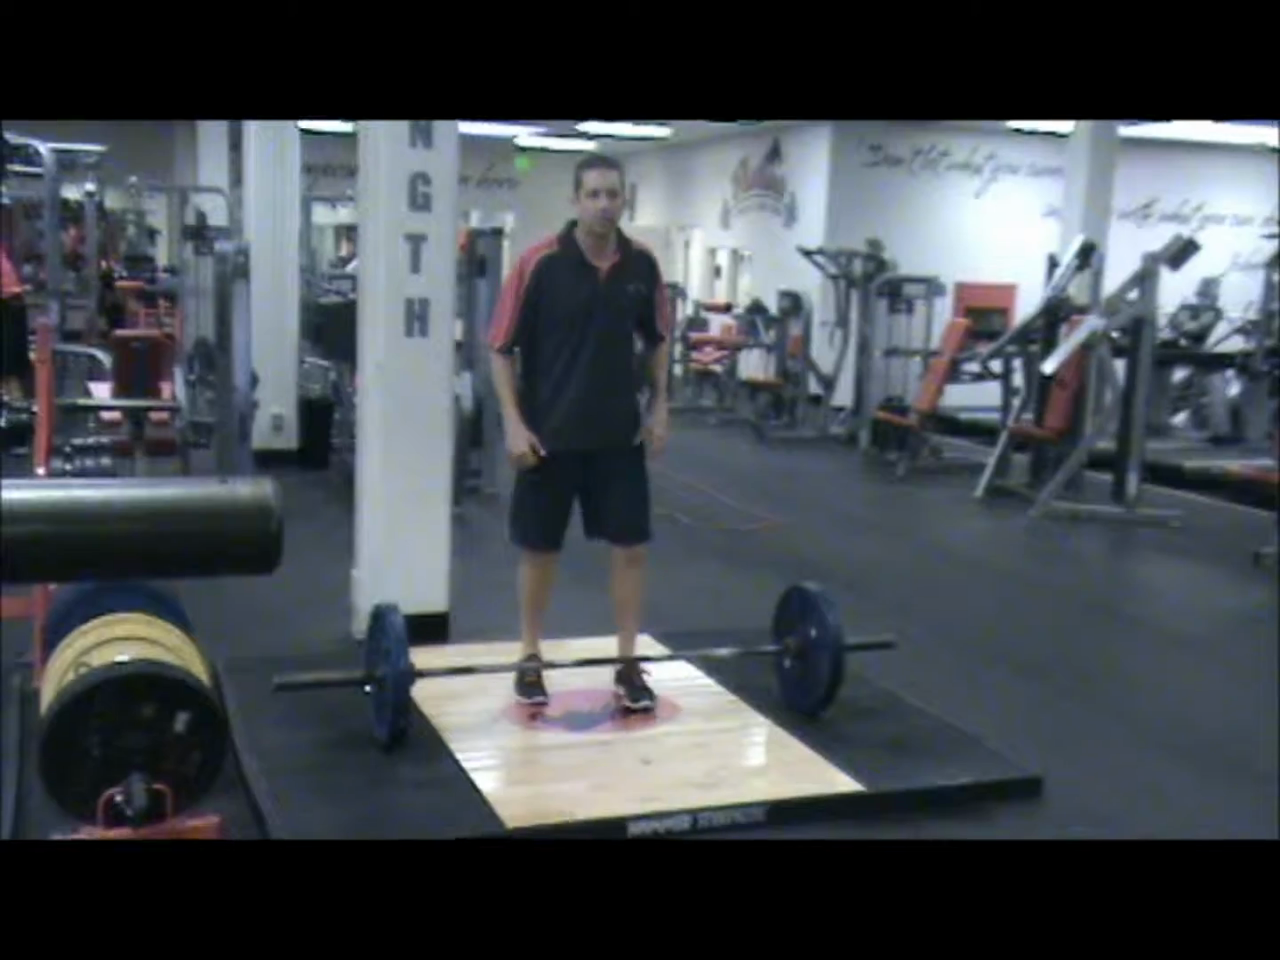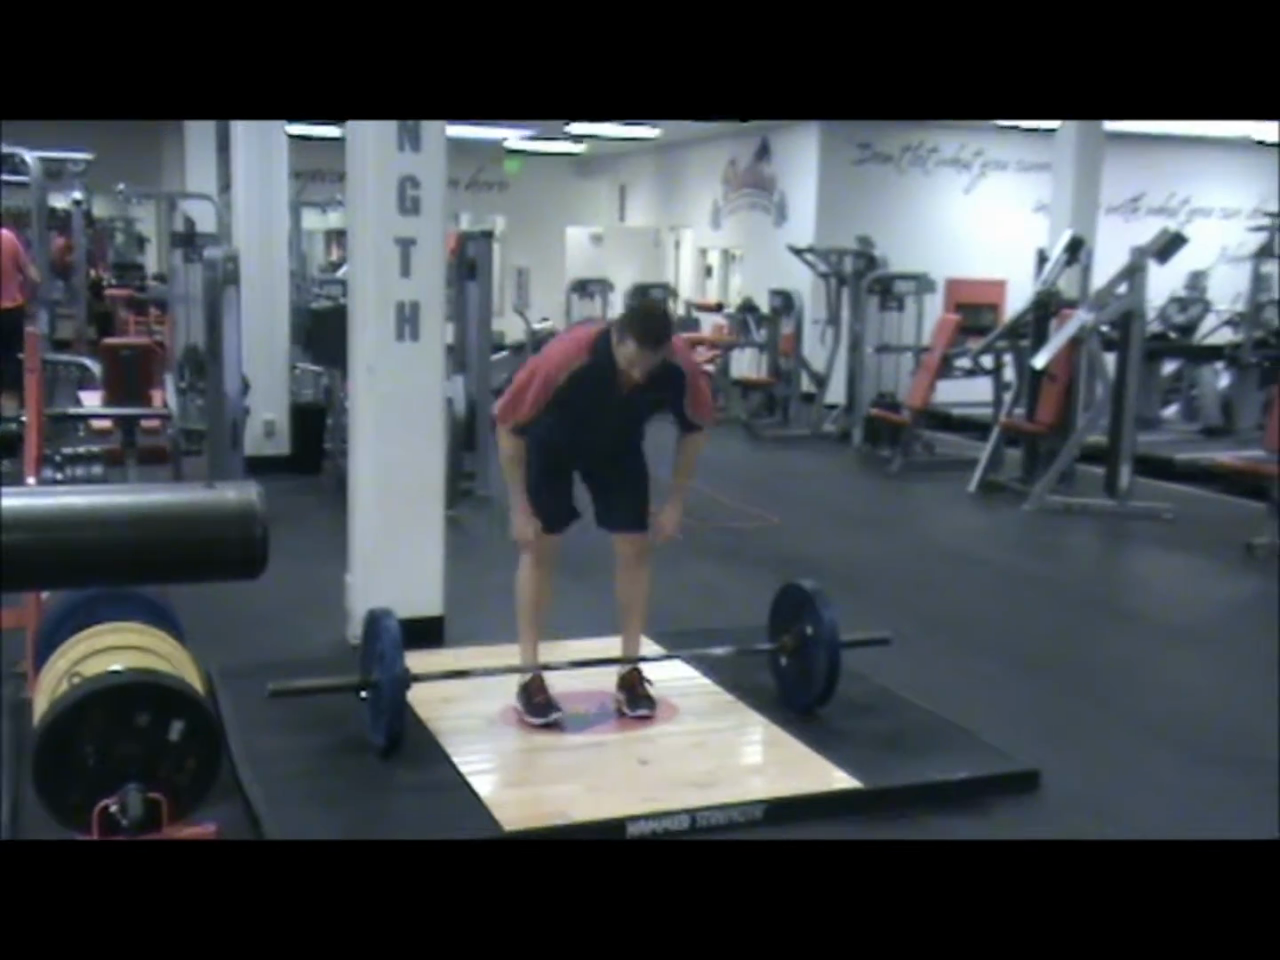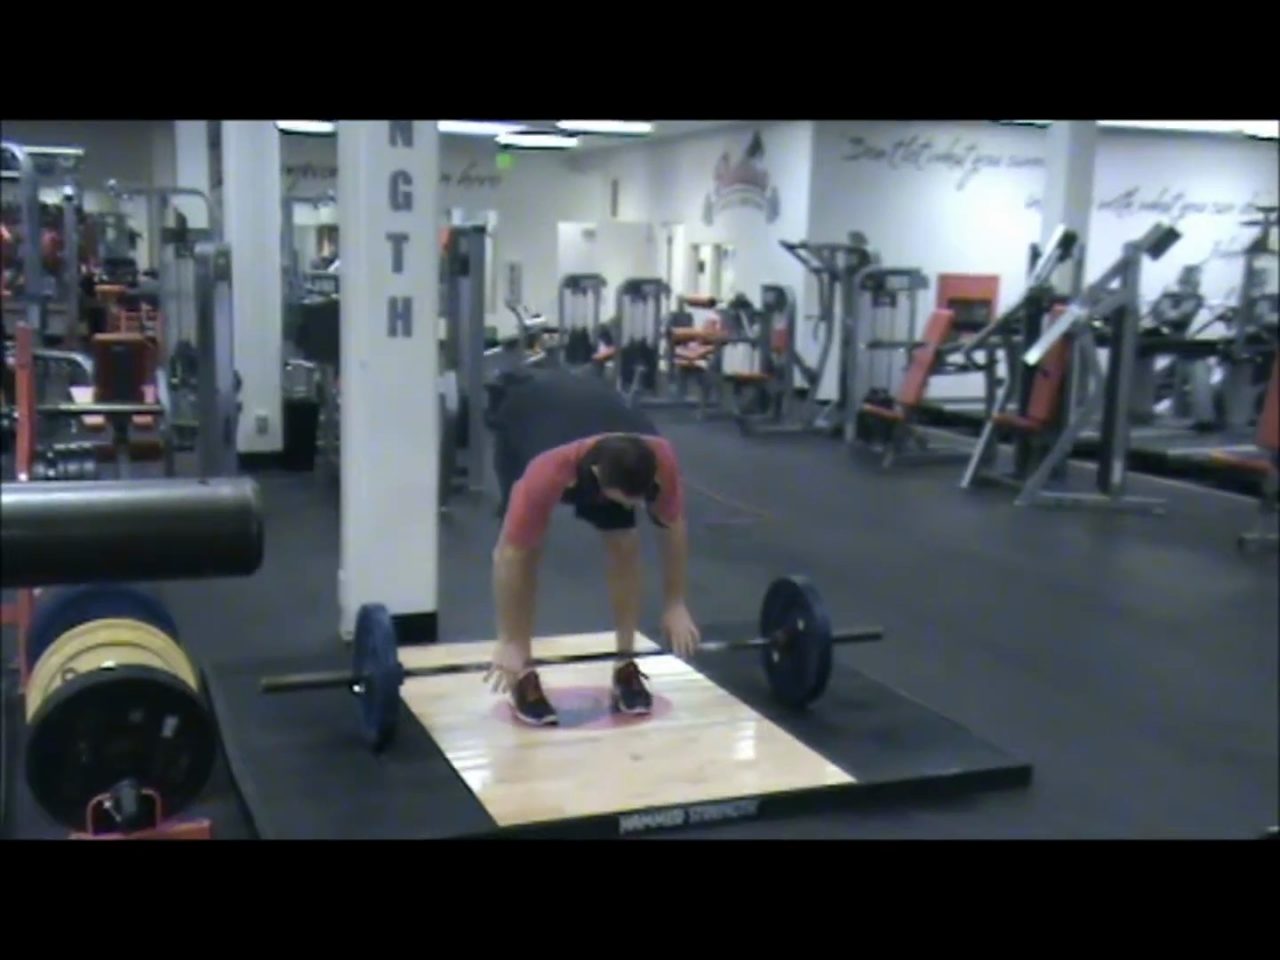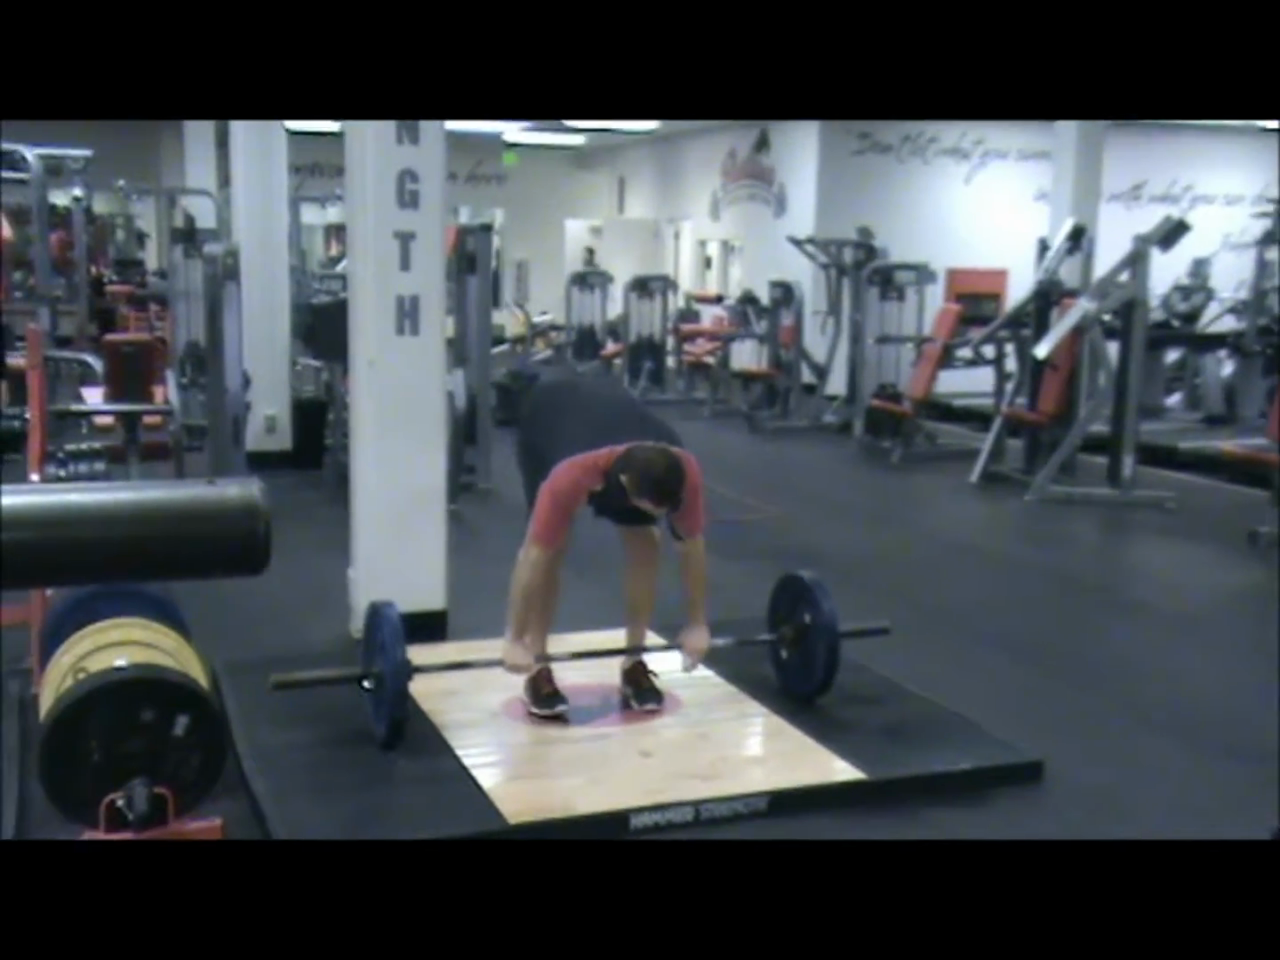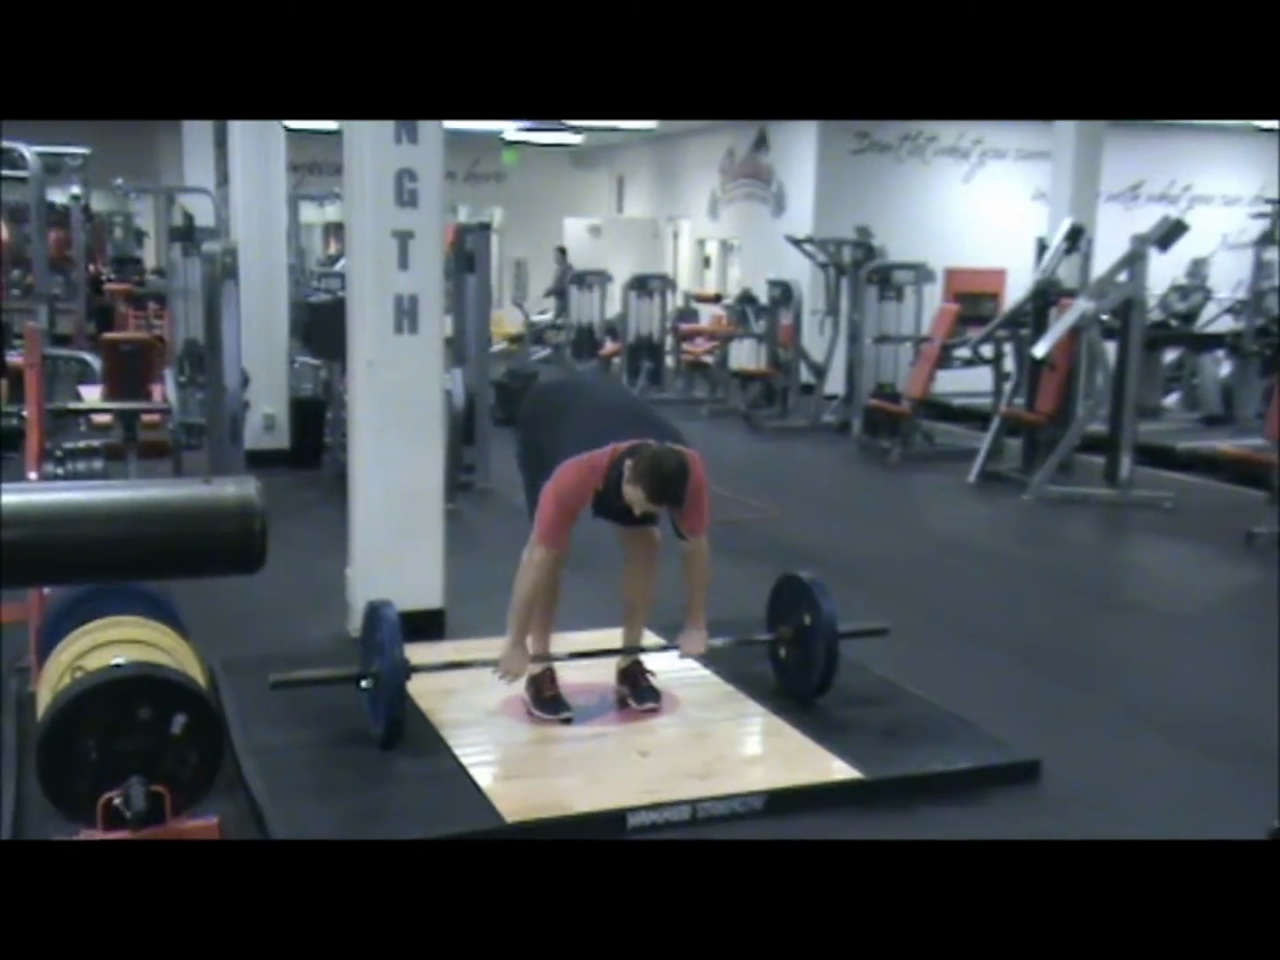
dt=0.5s
person 1, frame 1
left shoulder: (643, 265)
right shoulder: (539, 264)
left elbow: (657, 340)
right elbow: (501, 349)
left wrist: (659, 405)
right wrist: (514, 422)
left hip: (618, 433)
right hip: (549, 435)
left knee: (631, 548)
right knee: (539, 550)
left ankle: (627, 663)
right ankle: (530, 659)
person 1, frame 2
left shoulder: (682, 365)
right shoulder: (564, 359)
left elbow: (695, 427)
right elbow: (508, 424)
left wrist: (675, 500)
right wrist: (519, 506)
left hip: (618, 447)
right hip: (550, 443)
left knee: (635, 546)
right knee: (541, 547)
left ankle: (629, 671)
right ankle: (530, 676)
person 1, frame 3
left shoulder: (659, 458)
right shoulder: (548, 471)
left elbow: (674, 527)
right elbow: (508, 554)
left wrist: (676, 605)
right wrist: (507, 642)
left knee: (625, 545)
right knee: (528, 548)
left ankle: (625, 666)
right ankle: (524, 677)
person 1, frame 4
left shoulder: (683, 470)
right shoulder: (573, 473)
left elbow: (691, 544)
right elbow: (533, 554)
left wrist: (697, 625)
right wrist: (514, 640)
left knee: (646, 542)
right knee: (552, 546)
left ankle: (634, 665)
right ankle: (538, 673)
person 1, frame 5
left shoulder: (689, 470)
right shoulder: (577, 473)
left elbow: (695, 544)
right elbow: (537, 555)
left wrist: (696, 626)
right wrist: (515, 644)
left knee: (646, 543)
right knee: (553, 548)
left ankle: (630, 664)
right ankle: (539, 674)
